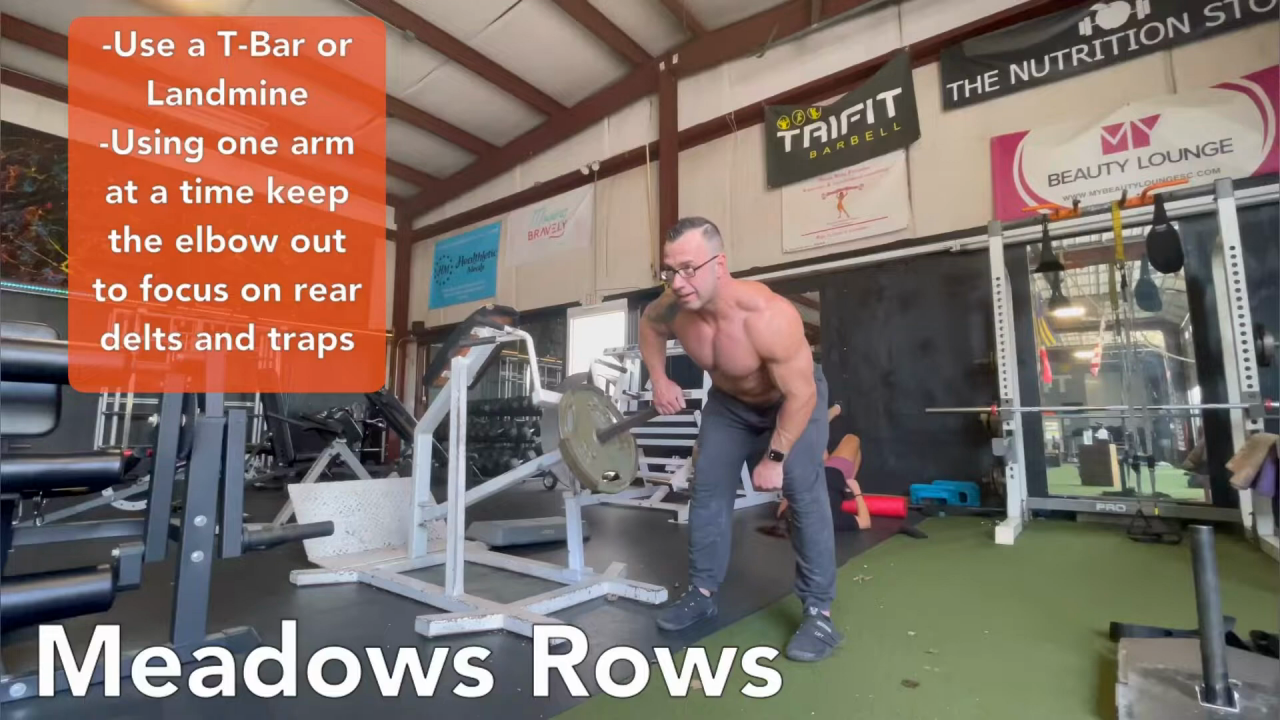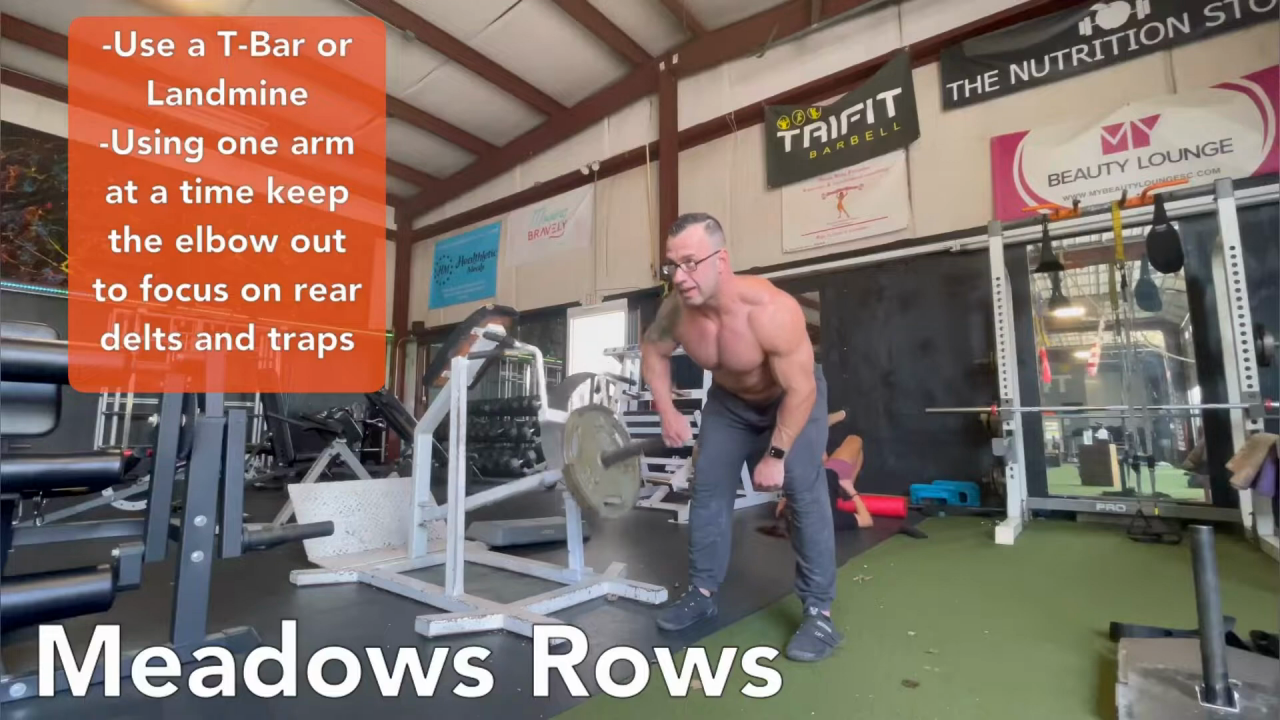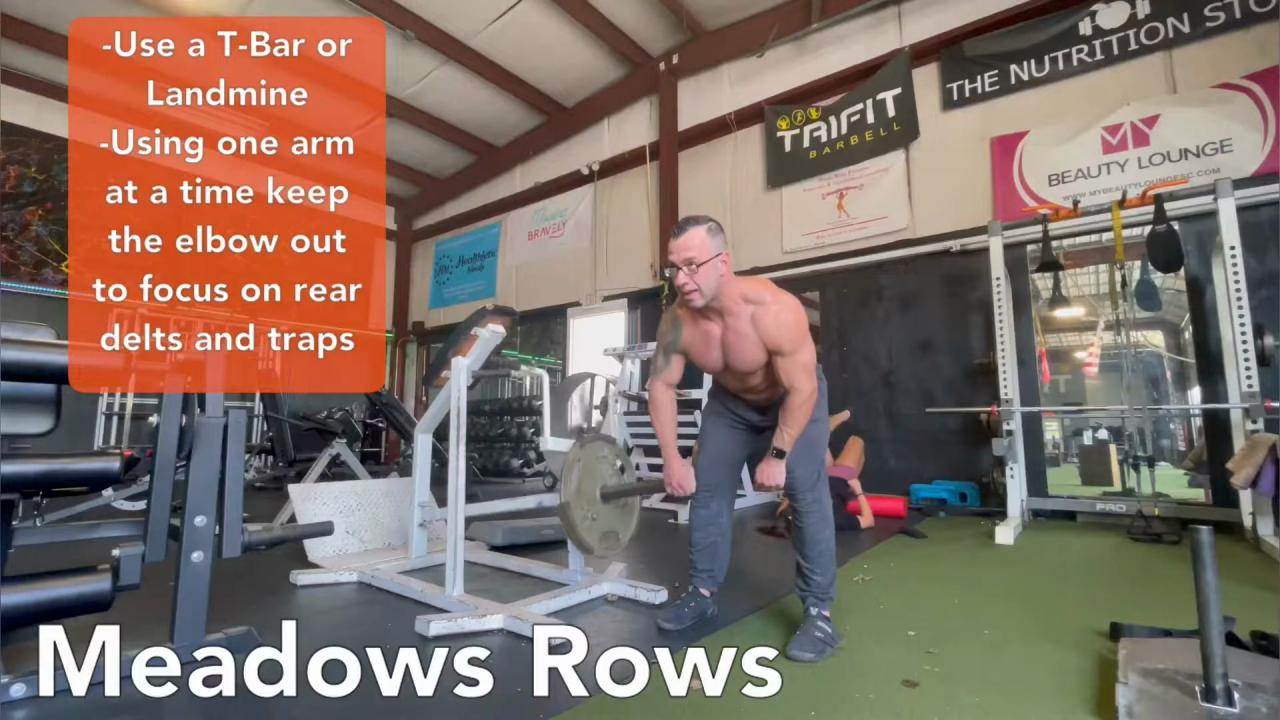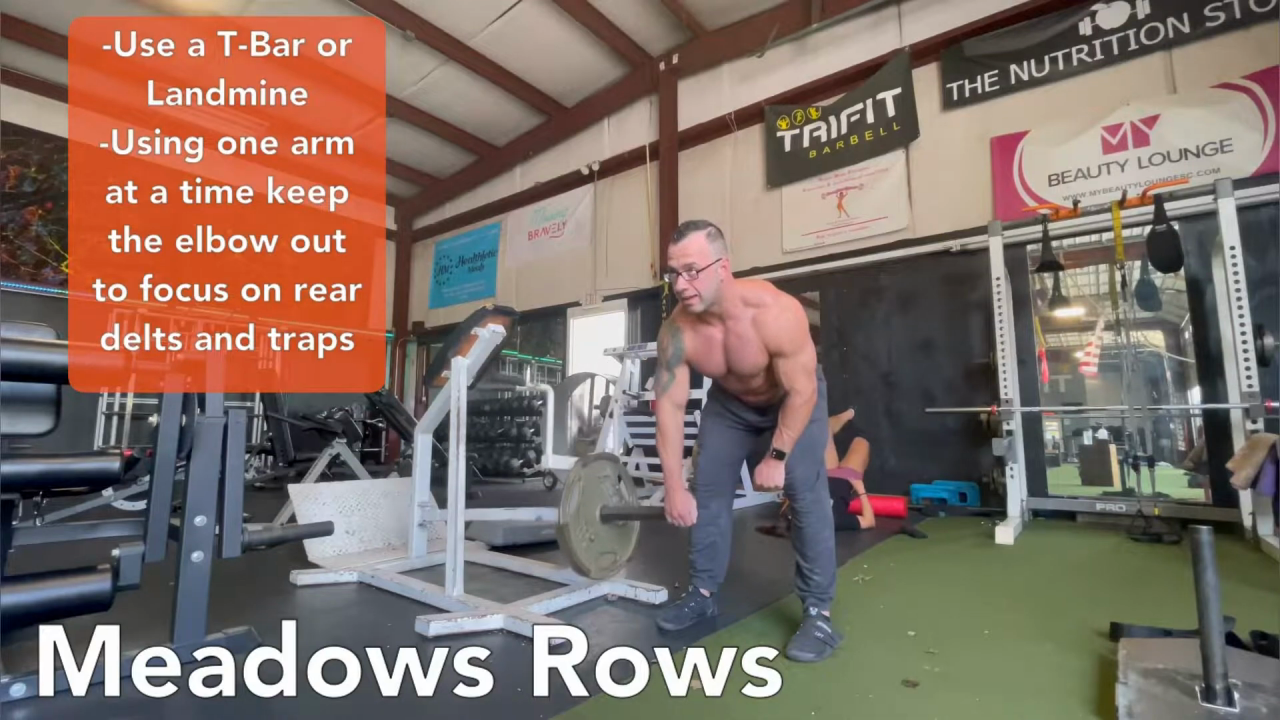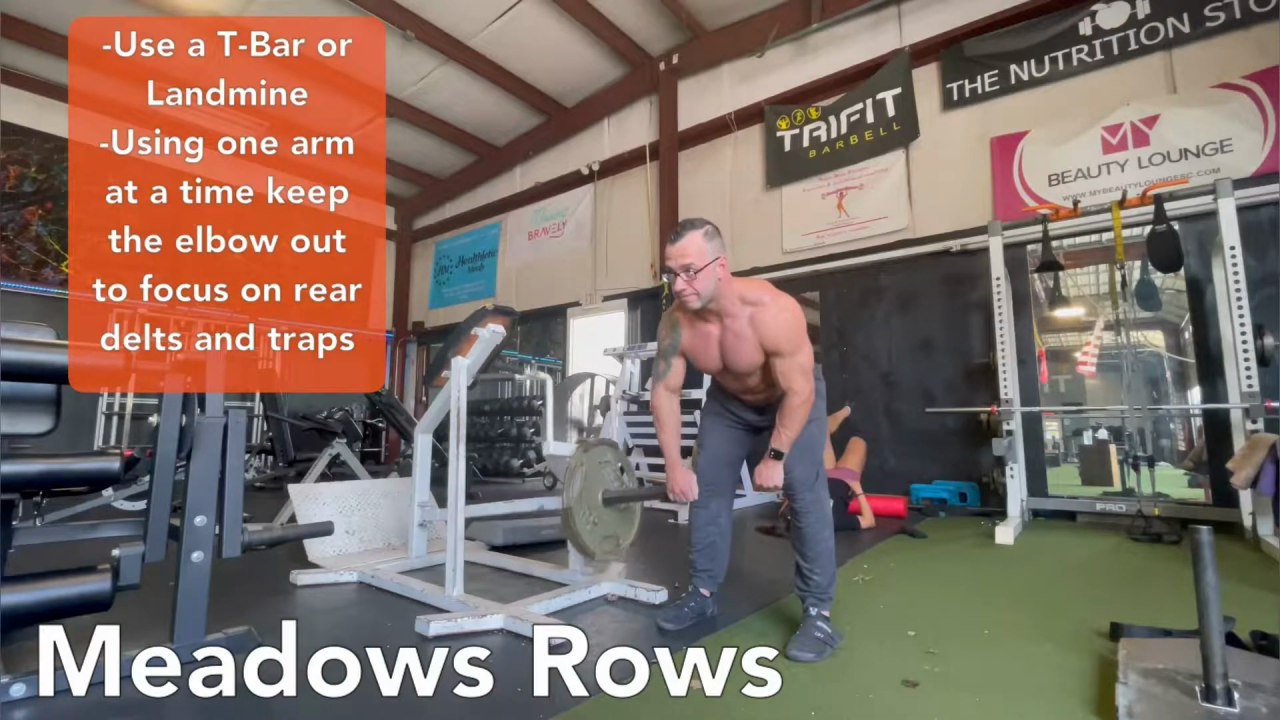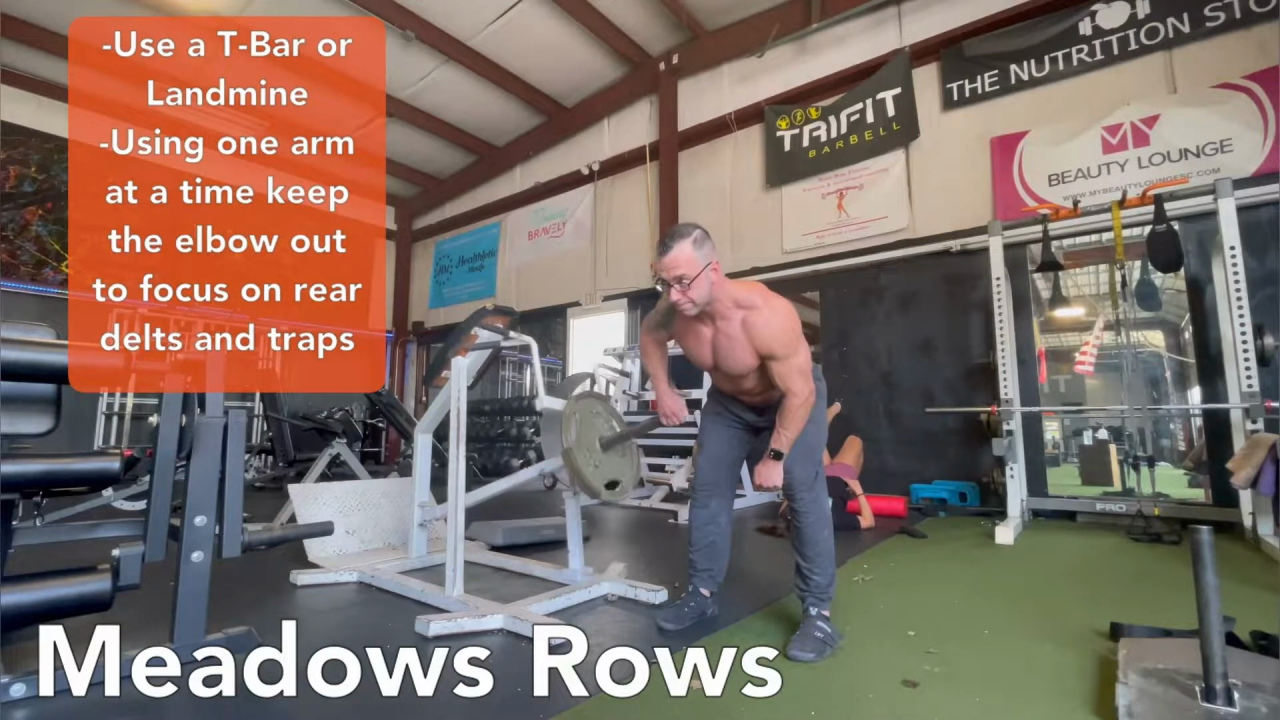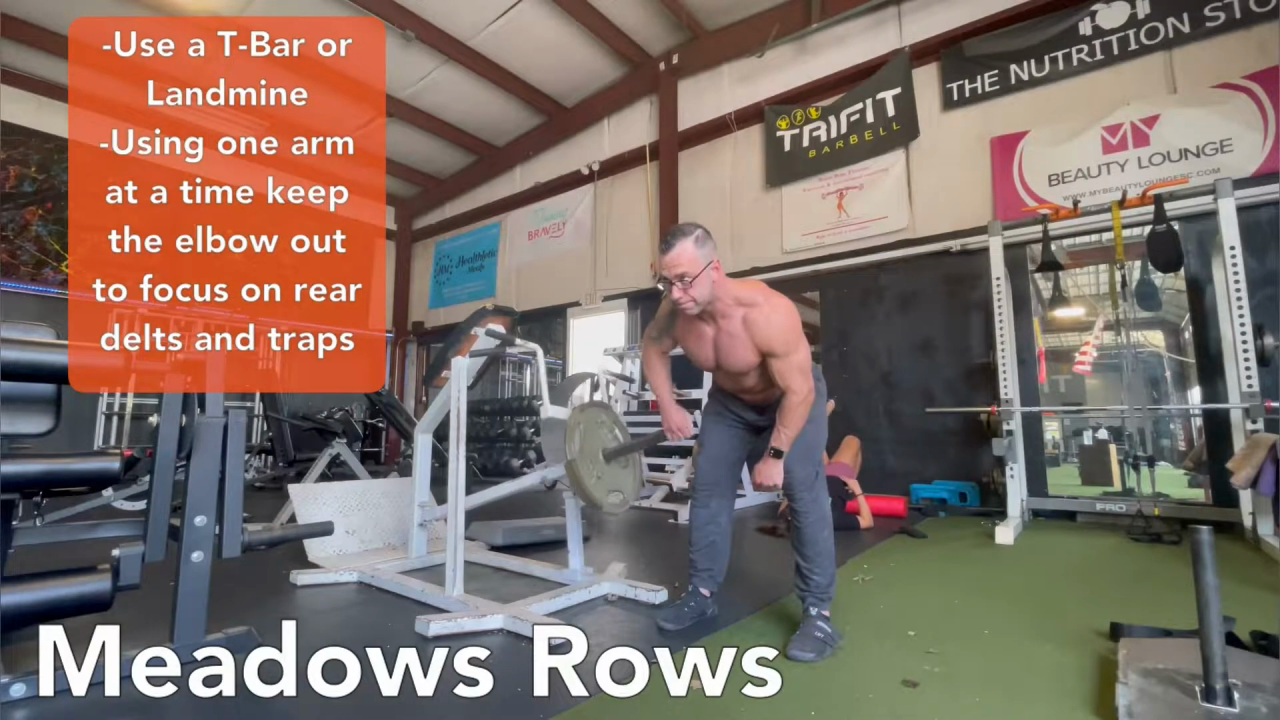
dt=0.3s
person 1, frame 1
left shoulder: (768, 316)
right shoulder: (675, 306)
left elbow: (801, 395)
right elbow: (648, 323)
left wrist: (775, 458)
right wrist: (659, 379)
left hip: (795, 397)
right hip: (729, 400)
left knee: (804, 494)
right knee: (707, 490)
left ankle: (818, 612)
right ankle: (702, 593)
person 1, frame 2
left shoulder: (770, 310)
right shoulder: (677, 310)
left elbow: (801, 391)
right elbow: (653, 347)
left wrist: (777, 455)
right wrist: (666, 410)
left hip: (795, 396)
right hip: (730, 400)
left knee: (805, 494)
right knee: (708, 490)
left ankle: (819, 612)
right ankle: (702, 593)
person 1, frame 3
left shoulder: (774, 310)
right shoulder: (678, 321)
left elbow: (802, 391)
right elbow: (662, 385)
left wrist: (778, 455)
right wrist: (672, 459)
left hip: (794, 397)
right hip: (729, 400)
left knee: (807, 493)
right knee: (706, 489)
left ankle: (819, 613)
right ankle: (703, 593)
person 1, frame 4
left shoulder: (775, 312)
right shoulder: (678, 331)
left elbow: (801, 391)
right elbow: (669, 406)
left wrist: (777, 457)
right wrist: (674, 487)
left hip: (794, 398)
right hip: (728, 401)
left knee: (806, 493)
right knee: (707, 491)
left ankle: (818, 612)
right ankle: (702, 593)
person 1, frame 5
left shoulder: (772, 312)
right shoulder: (676, 322)
left elbow: (798, 392)
right elbow: (664, 391)
left wrist: (775, 457)
right wrist: (674, 465)
left hip: (792, 397)
right hip: (728, 401)
left knee: (804, 494)
right knee: (705, 489)
left ankle: (818, 613)
right ankle: (702, 593)
person 1, frame 6
left shoulder: (766, 315)
right shoulder: (673, 312)
left elbow: (800, 393)
right elbow: (648, 336)
left wrist: (775, 456)
right wrist: (664, 390)
left hip: (794, 397)
right hip: (728, 401)
left knee: (804, 494)
right knee: (708, 491)
left ankle: (818, 612)
right ankle: (702, 593)
person 1, frame 7
left shoulder: (766, 312)
right shoulder: (675, 314)
left elbow: (799, 392)
right elbow: (652, 348)
left wrist: (776, 455)
right wrist: (669, 408)
left hip: (794, 397)
right hip: (729, 401)
left knee: (804, 493)
right knee: (708, 490)
left ankle: (818, 612)
right ankle: (702, 593)
